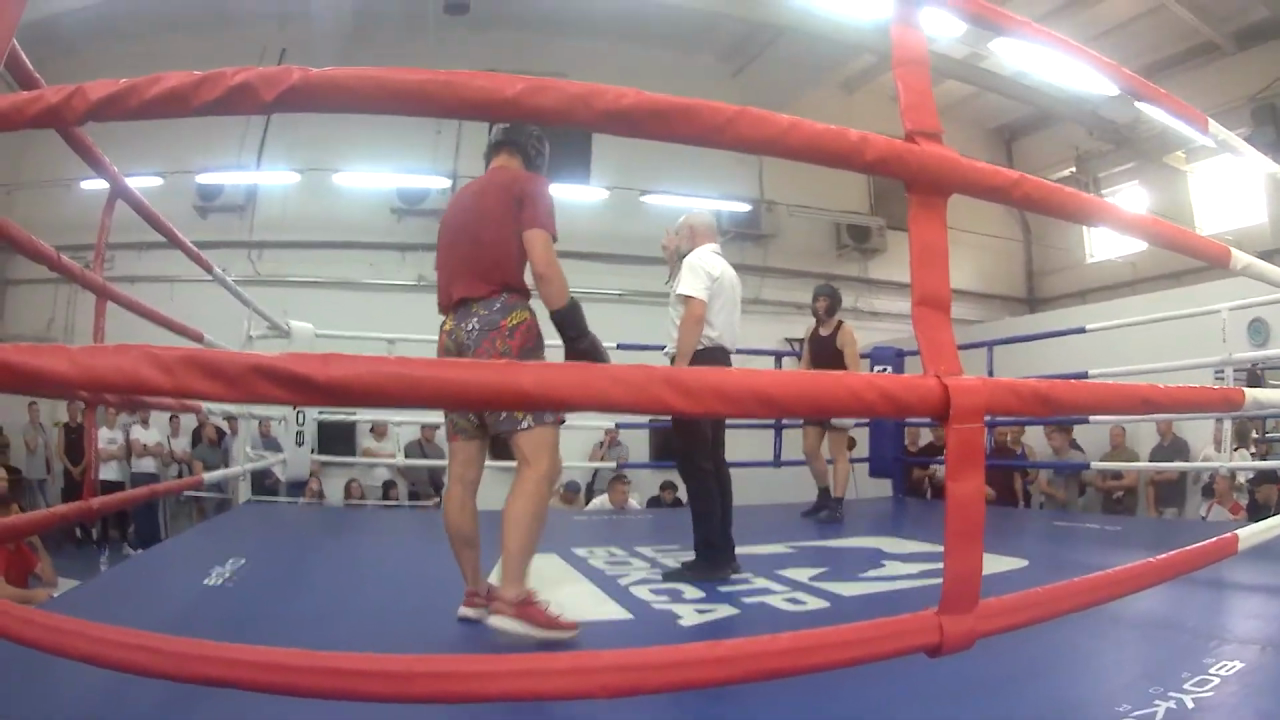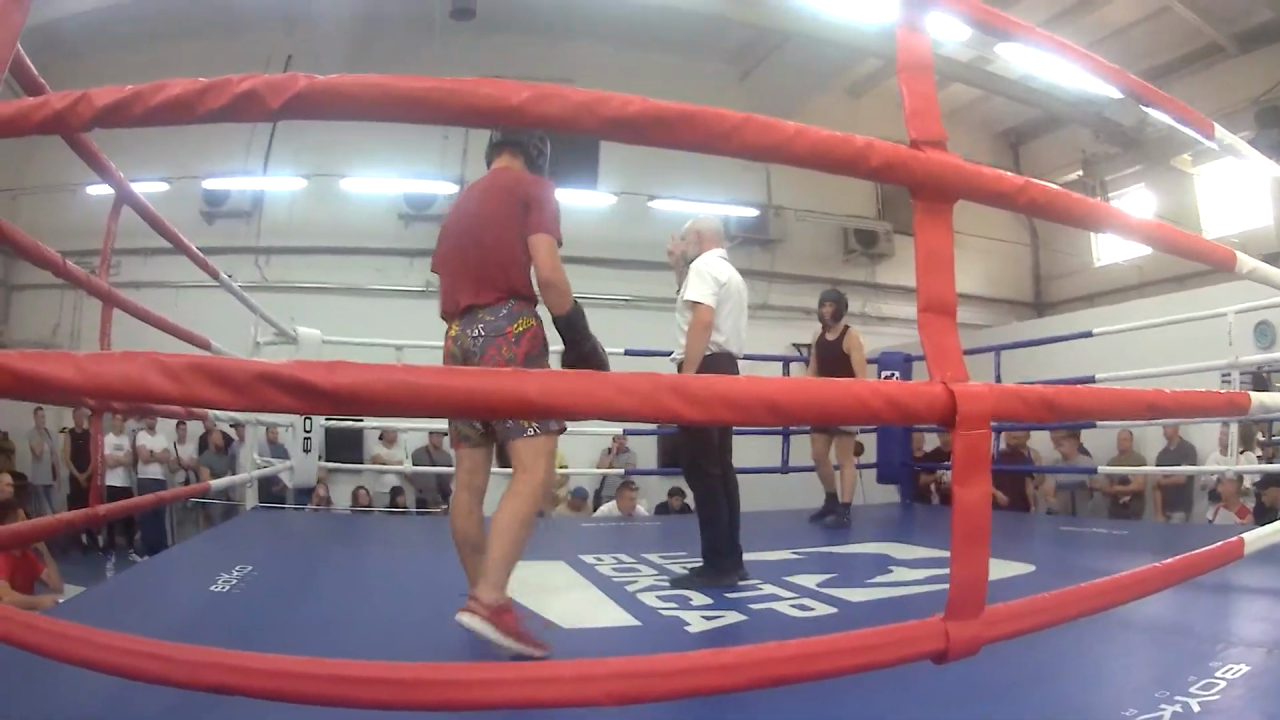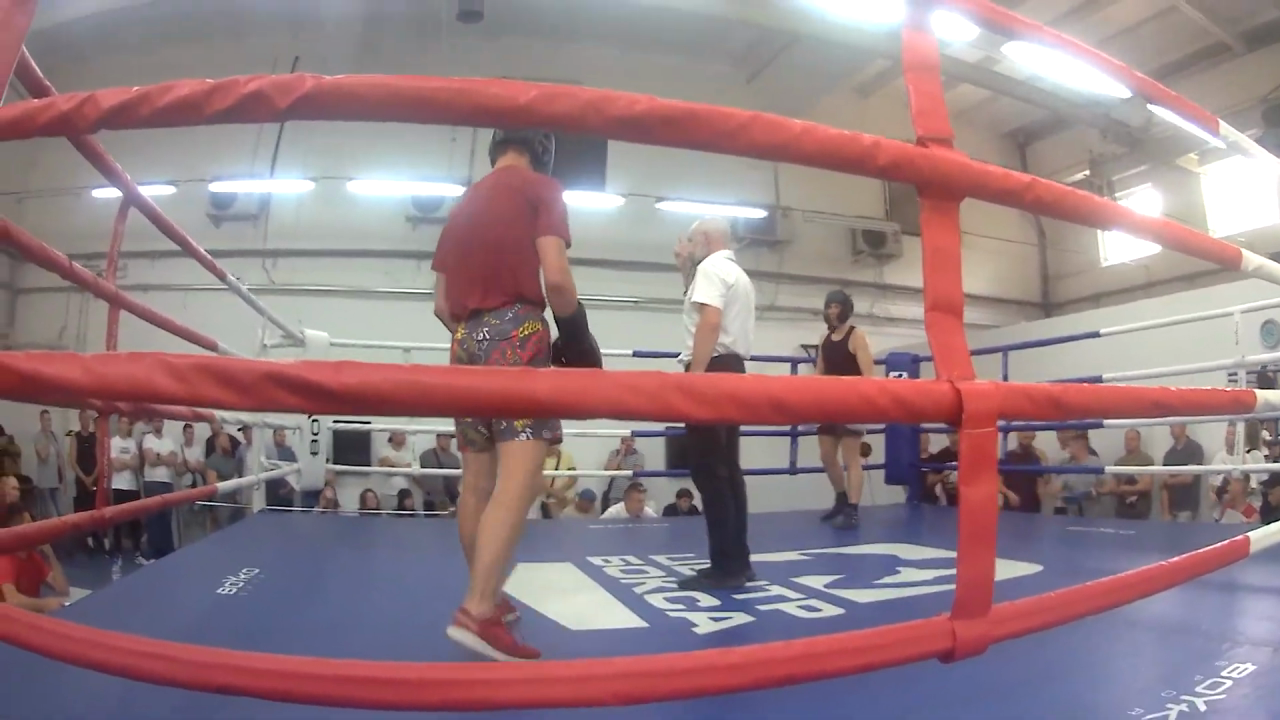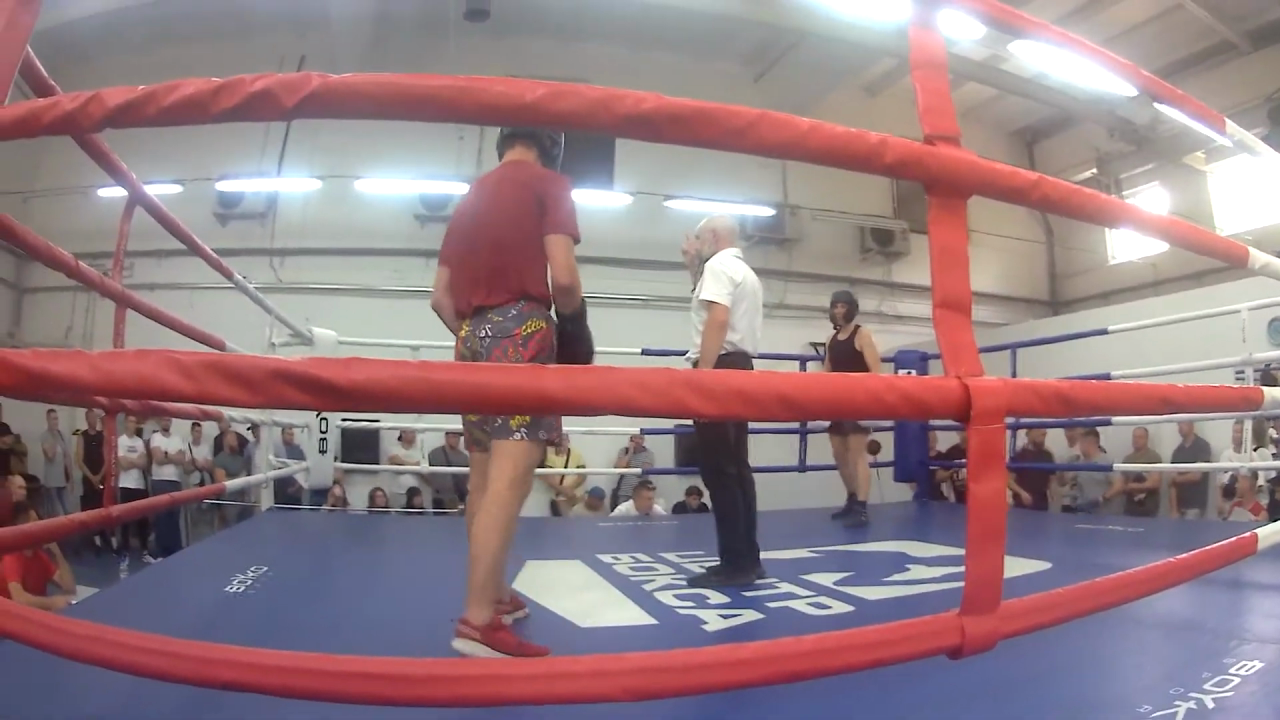
dt=0.1s
person 1, frame 1
left shoulder: (458, 201)
right shoulder: (528, 185)
right elbow: (542, 267)
right wrist: (577, 333)
left hip: (453, 331)
right hip: (503, 322)
left knee: (463, 473)
right knee: (538, 461)
left ankle: (476, 590)
right ankle: (513, 596)
person 1, frame 2
left shoulder: (460, 203)
right shoulder: (532, 185)
right elbow: (548, 273)
right wrist: (578, 337)
left hip: (458, 335)
right hip: (509, 328)
left knee: (469, 478)
right knee: (533, 471)
left ankle: (481, 593)
right ankle: (489, 601)
person 1, frame 3
left shoulder: (461, 204)
right shoulder: (539, 187)
left elbow: (440, 300)
right elbow: (556, 277)
right wrist: (576, 333)
left hip: (466, 339)
right hip: (517, 332)
left knee: (477, 482)
right knee: (519, 479)
left ankle: (486, 597)
right ankle: (477, 614)
person 1, frame 4
left shoulder: (469, 198)
right shoulder: (548, 182)
left elbow: (441, 296)
right elbow: (563, 277)
right wrist: (574, 329)
left hip: (470, 335)
right hip: (520, 330)
left knee: (484, 477)
right knee: (510, 478)
left ankle: (494, 596)
right ankle: (478, 621)
person 2, frame 1
left shoulder: (696, 260)
right shoulder: (725, 268)
left elbow: (694, 315)
left wrist: (677, 370)
right wrist: (674, 263)
left hip: (698, 364)
right hip: (718, 363)
left knee: (694, 463)
right knee: (712, 460)
left ankle: (710, 558)
right ankle: (722, 553)
person 2, frame 2
left shoulder: (703, 265)
right shoulder: (731, 273)
left elbow: (701, 321)
left wrist: (686, 377)
right wrist: (679, 269)
left hip: (705, 370)
right hip: (725, 369)
left knee: (701, 469)
right knee: (720, 466)
left ankle: (718, 564)
right ankle: (730, 560)
person 2, frame 3
left shoulder: (711, 267)
right shoulder: (738, 274)
left elbow: (709, 322)
left wrist: (693, 379)
right wrist: (687, 268)
left hip: (712, 371)
right hip: (732, 370)
left knee: (710, 471)
right knee: (727, 468)
left ankle: (726, 565)
right ankle: (737, 560)
person 2, frame 4
left shoulder: (719, 265)
right shoulder: (746, 272)
left elbow: (717, 320)
right wrist: (694, 267)
left hip: (720, 369)
right hip: (740, 368)
left knee: (719, 468)
right knee: (736, 466)
left ankle: (735, 562)
right ankle: (747, 558)
person 3, frame 1
left shoulder: (845, 331)
right shoulder: (811, 332)
left elbow: (853, 369)
right elbow: (805, 366)
left knee: (838, 454)
right knee: (810, 450)
left ankle: (837, 506)
right ankle: (824, 495)
person 3, frame 2
left shoulder: (851, 336)
right shoulder: (818, 337)
left elbow: (861, 374)
right elbow: (812, 371)
left knee: (845, 459)
right knee: (819, 456)
left ankle: (844, 511)
right ankle: (831, 501)
person 3, frame 3
left shoulder: (856, 336)
right shoulder: (825, 339)
left elbow: (868, 373)
left knee: (851, 459)
right knee: (827, 458)
left ankle: (852, 512)
right ankle: (841, 500)
person 3, frame 4
left shoulder: (862, 335)
right shoulder: (832, 340)
left elbow: (875, 369)
left knee: (858, 457)
right knee: (840, 456)
left ankle: (861, 509)
right ankle: (852, 501)
